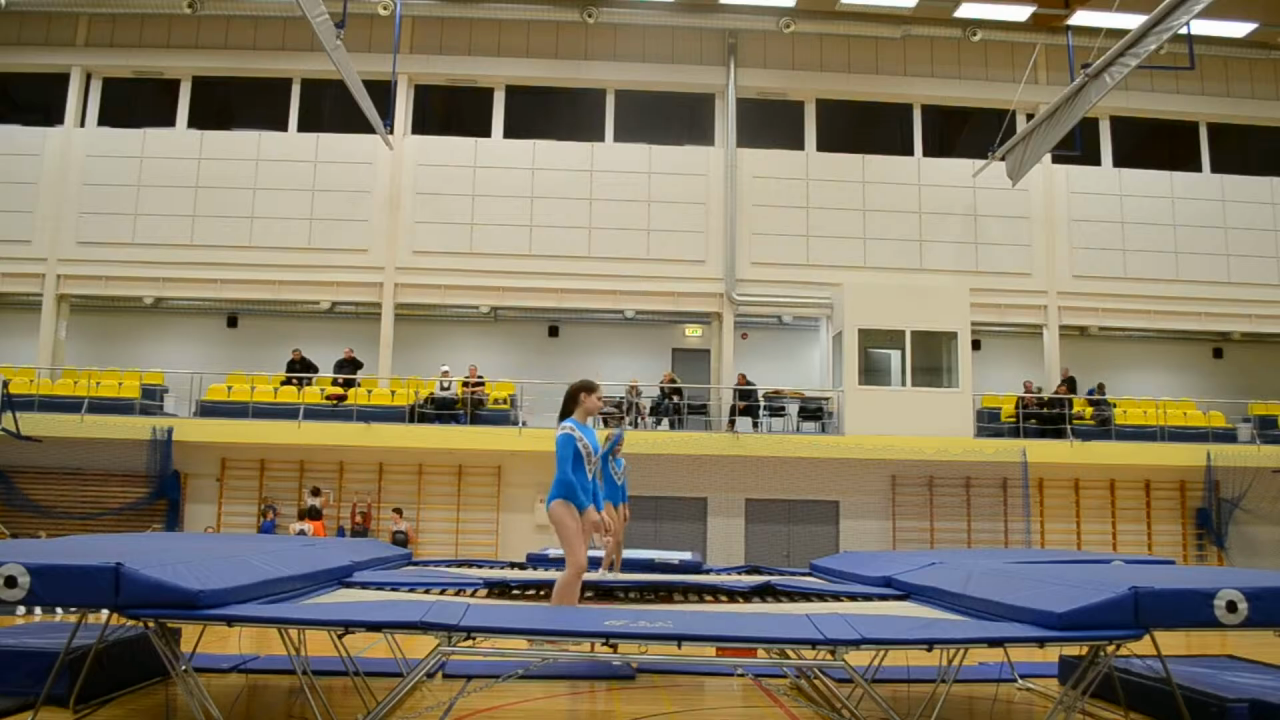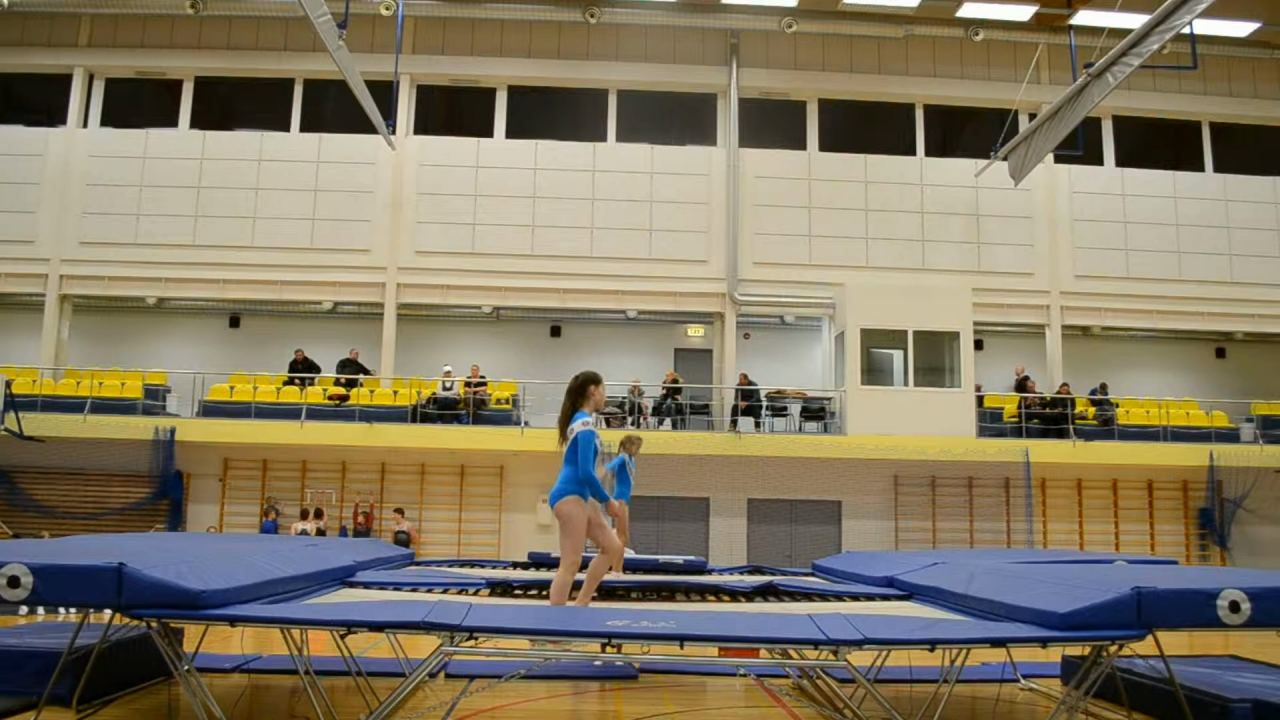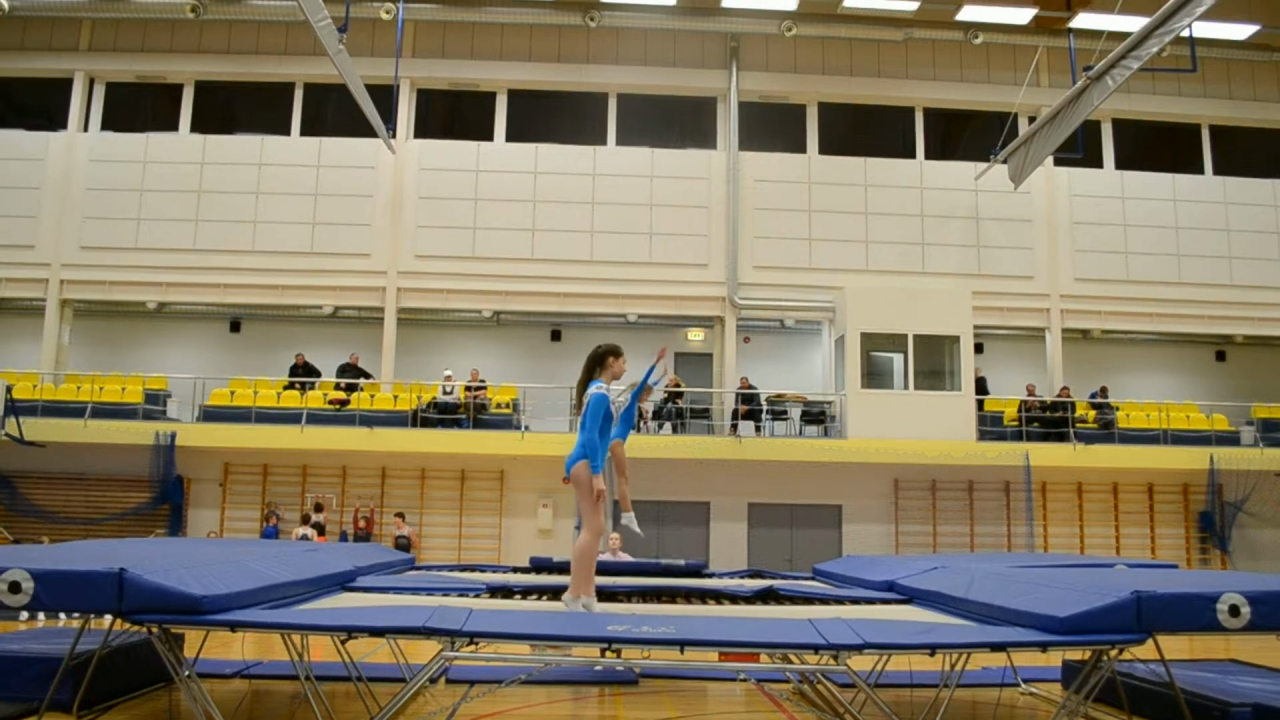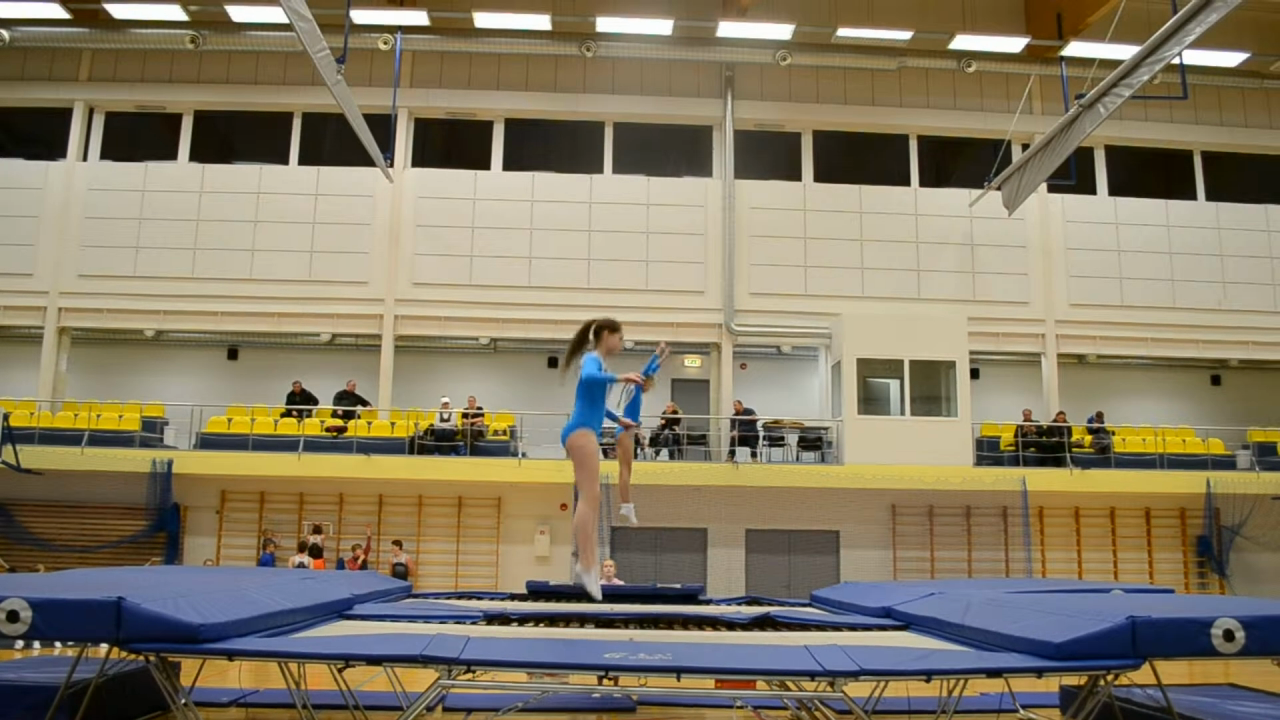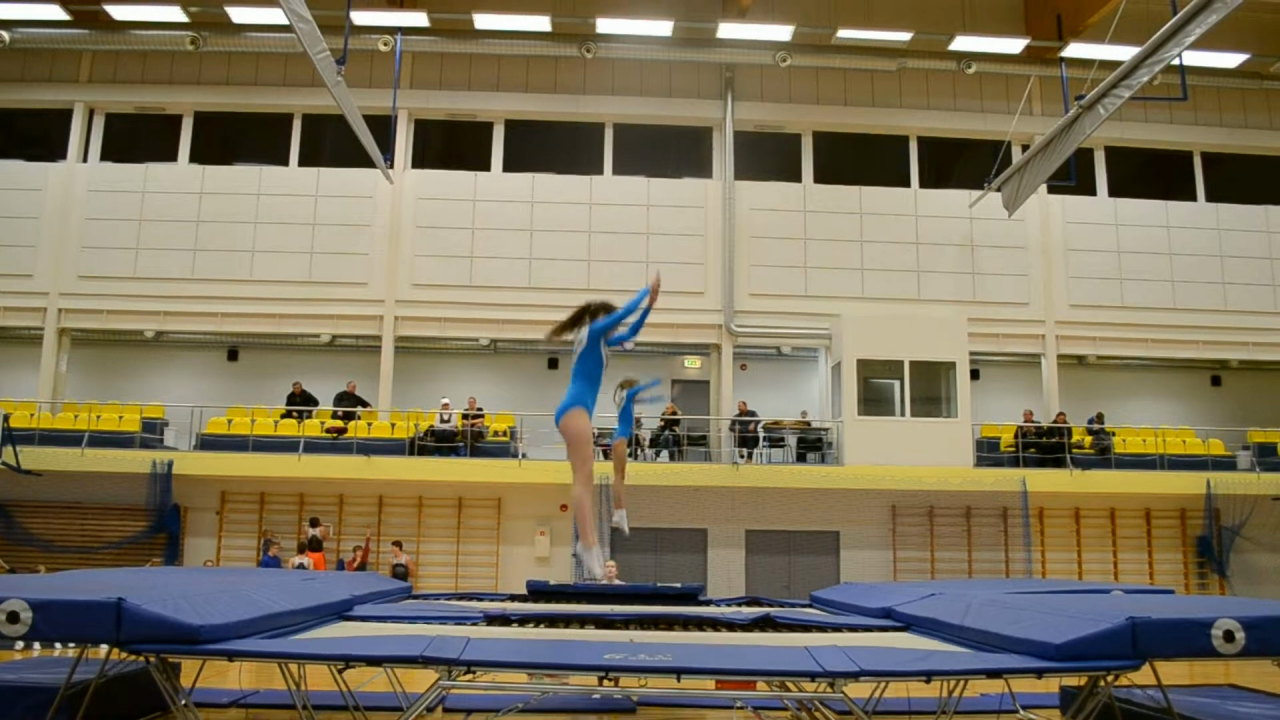
dt=1s
person 1, frame 1
left shoulder: (590, 432)
right shoulder: (567, 429)
right elbow: (565, 474)
left wrist: (598, 511)
right wrist: (589, 510)
left hip: (583, 504)
right hip: (563, 501)
left knee: (575, 568)
right knee: (577, 566)
person 1, frame 2
left shoulder: (579, 420)
right shoulder: (586, 423)
right elbow: (585, 472)
left wrist: (599, 498)
right wrist: (607, 500)
left hip: (576, 496)
right hip: (570, 496)
left knee: (613, 547)
right knee: (570, 564)
left ankle: (581, 603)
person 1, frame 3
left shoulder: (598, 390)
right shoulder: (599, 391)
right elbow: (590, 433)
left wrist: (596, 473)
right wrist: (597, 474)
left hip: (585, 463)
right hip: (585, 462)
left knee: (593, 530)
right knee: (593, 529)
left ankle: (586, 595)
right ankle: (574, 594)
person 1, frame 4
left shoulder: (596, 362)
right shoulder: (592, 359)
right elbow: (587, 377)
left wrist: (618, 419)
right wrist: (619, 377)
left hip: (583, 432)
right hip: (581, 432)
left knee: (590, 500)
right knee: (589, 498)
left ankle: (587, 563)
right ankle: (587, 563)
person 1, frame 5
left shoulder: (598, 342)
right shoulder: (592, 332)
left elbow: (628, 335)
right elbow: (623, 313)
left wrist: (649, 306)
right wrist: (648, 291)
left hip: (576, 412)
right hip: (574, 410)
left knee: (585, 480)
right knee: (583, 480)
left ankle: (590, 543)
right ankle: (587, 543)
